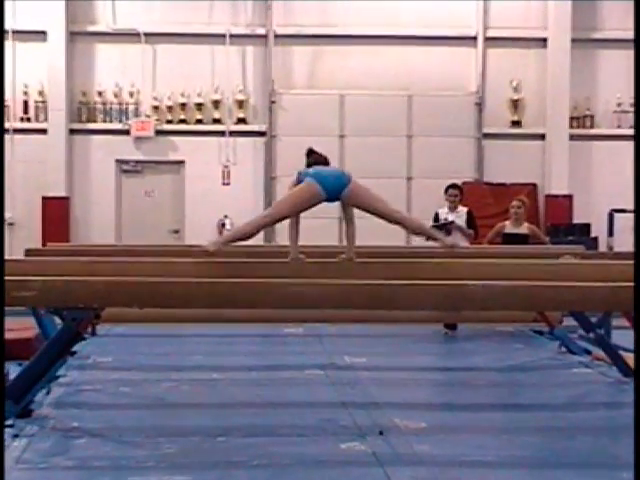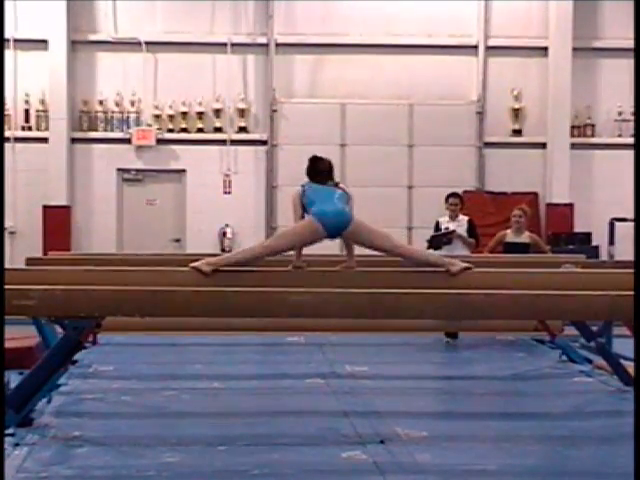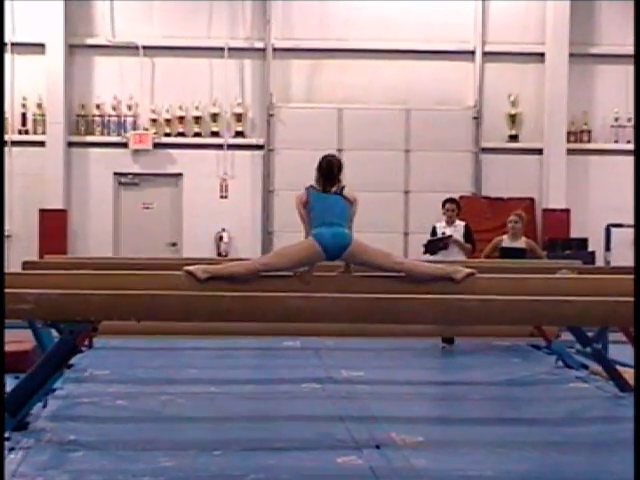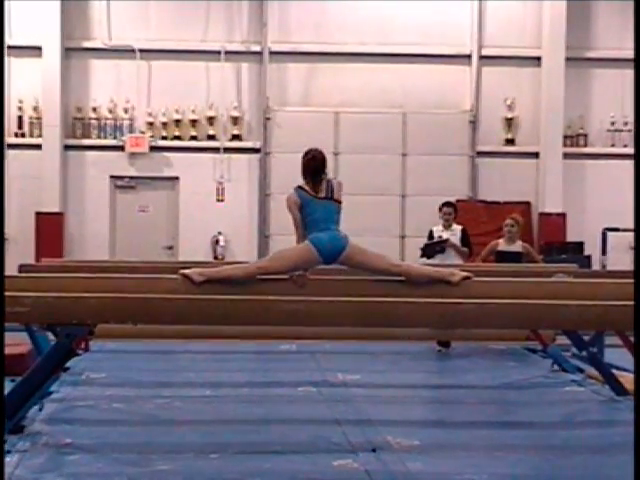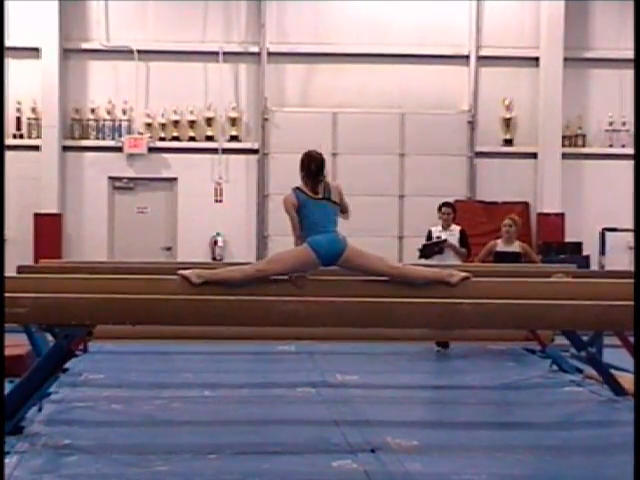
dt=0.5s
person 1, frame 1
left shoulder: (300, 178)
right shoulder: (337, 171)
left elbow: (293, 217)
right elbow: (350, 218)
left wrist: (294, 252)
right wrist: (350, 252)
left hip: (316, 185)
right hip: (342, 180)
left knee: (267, 217)
right knee: (396, 215)
left ankle: (217, 244)
right ankle: (443, 239)
person 1, frame 2
left shoulder: (301, 192)
right shoulder: (343, 190)
left elbow: (299, 225)
left wrist: (297, 258)
right wrist: (351, 259)
left hip: (321, 220)
right hip: (343, 219)
left knee: (266, 247)
right knee: (397, 247)
left ankle: (212, 263)
right ankle: (450, 263)
person 1, frame 3
left shoulder: (304, 195)
right shoulder: (350, 196)
left wrist: (307, 263)
right wrist: (347, 263)
left hip: (320, 240)
right hip: (344, 241)
left knee: (263, 264)
right knee: (398, 264)
left ankle: (207, 270)
right ankle: (453, 271)
person 1, frame 4
left shoulder: (294, 197)
right shoulder: (336, 187)
left elbow: (300, 234)
left wrist: (300, 266)
left hip: (316, 246)
right hip: (340, 243)
left knee: (259, 267)
right knee: (395, 267)
left ankle: (202, 274)
right ankle: (450, 274)
person 1, frame 5
left shoulder: (292, 198)
right shoulder: (335, 190)
left elbow: (298, 236)
left wrist: (299, 266)
left hip: (314, 248)
right hip: (338, 245)
left knee: (258, 270)
right knee: (394, 269)
left ankle: (201, 275)
right ankle: (449, 275)
person 2, frame 1
left shoulder: (467, 212)
right shoulder: (439, 213)
left elbow: (474, 235)
left wrist: (459, 227)
right wrist: (442, 230)
left ankle: (451, 323)
right ankle: (449, 323)
person 2, frame 2
left shoulder: (468, 221)
right shoulder: (439, 222)
left elbow: (475, 244)
right elbow: (434, 245)
left wrist: (460, 236)
right wrist: (442, 240)
left ankle: (452, 332)
right ankle: (450, 332)
person 2, frame 3
left shoulder: (464, 226)
right shoulder: (436, 227)
left elbow: (471, 249)
left wrist: (456, 241)
left ankle: (448, 337)
right ankle: (446, 337)
person 2, frame 4
left shoulder: (461, 230)
right shoulder: (433, 231)
left elbow: (468, 253)
right elbow: (427, 254)
left wrist: (454, 245)
right wrist: (435, 249)
left ankle: (444, 340)
right ankle: (442, 340)
person 2, frame 5
left shoulder: (460, 231)
right shoulder: (432, 231)
left elbow: (466, 254)
left wrist: (452, 246)
left ankle: (443, 340)
right ankle: (441, 340)
